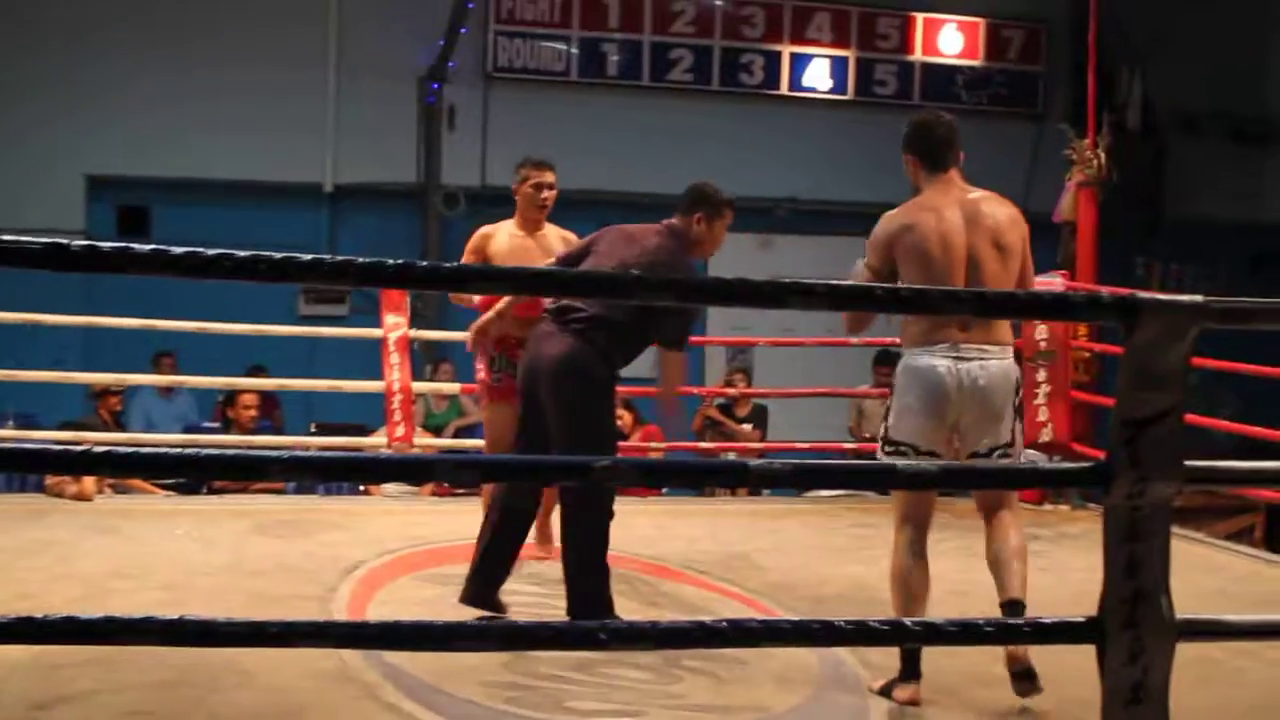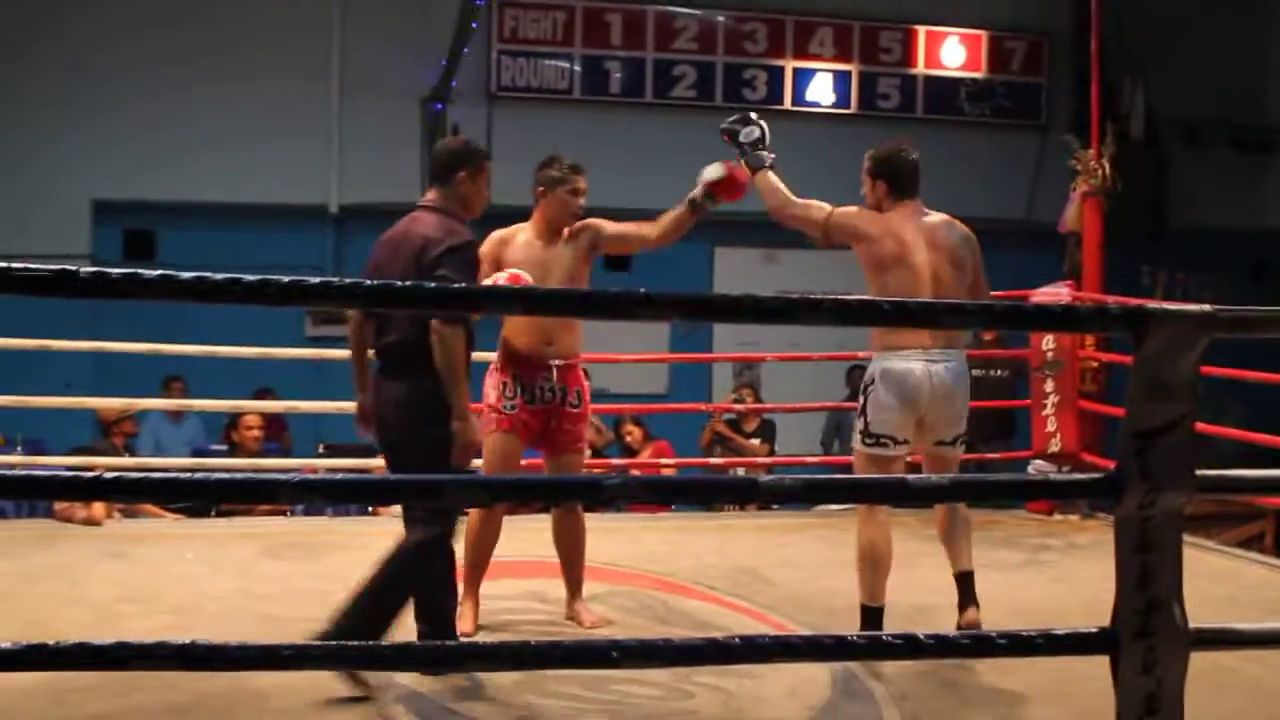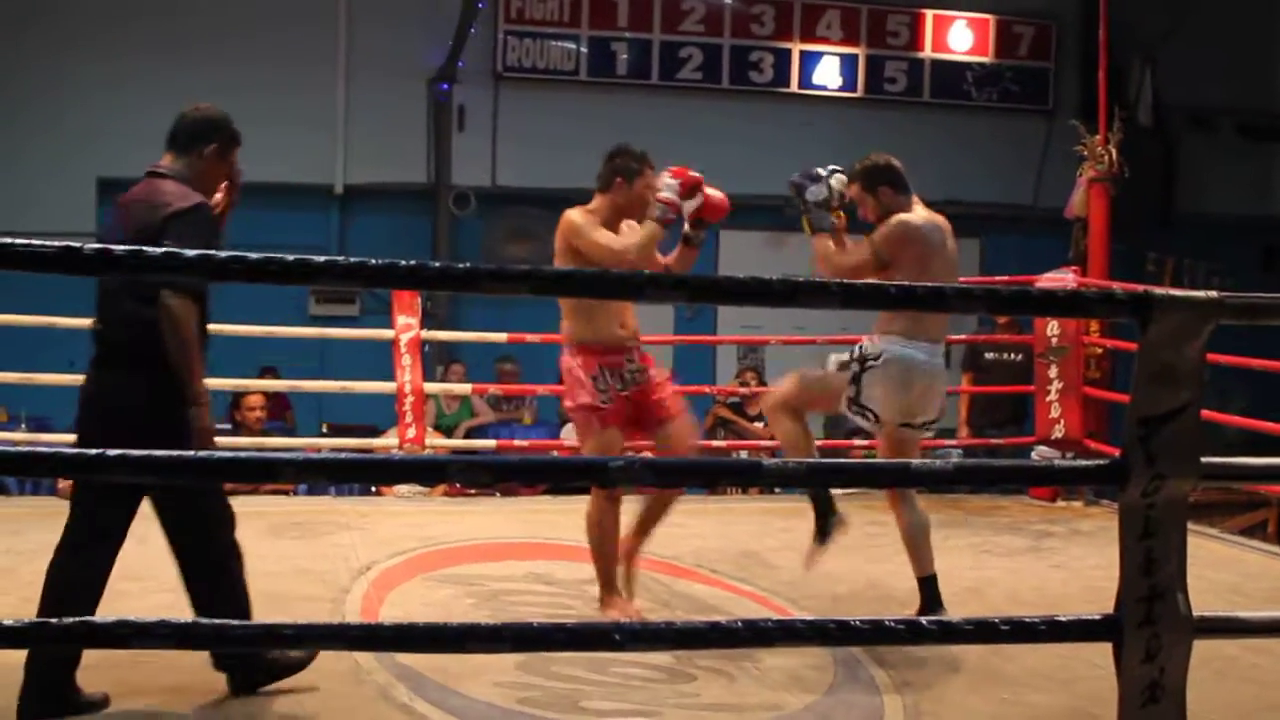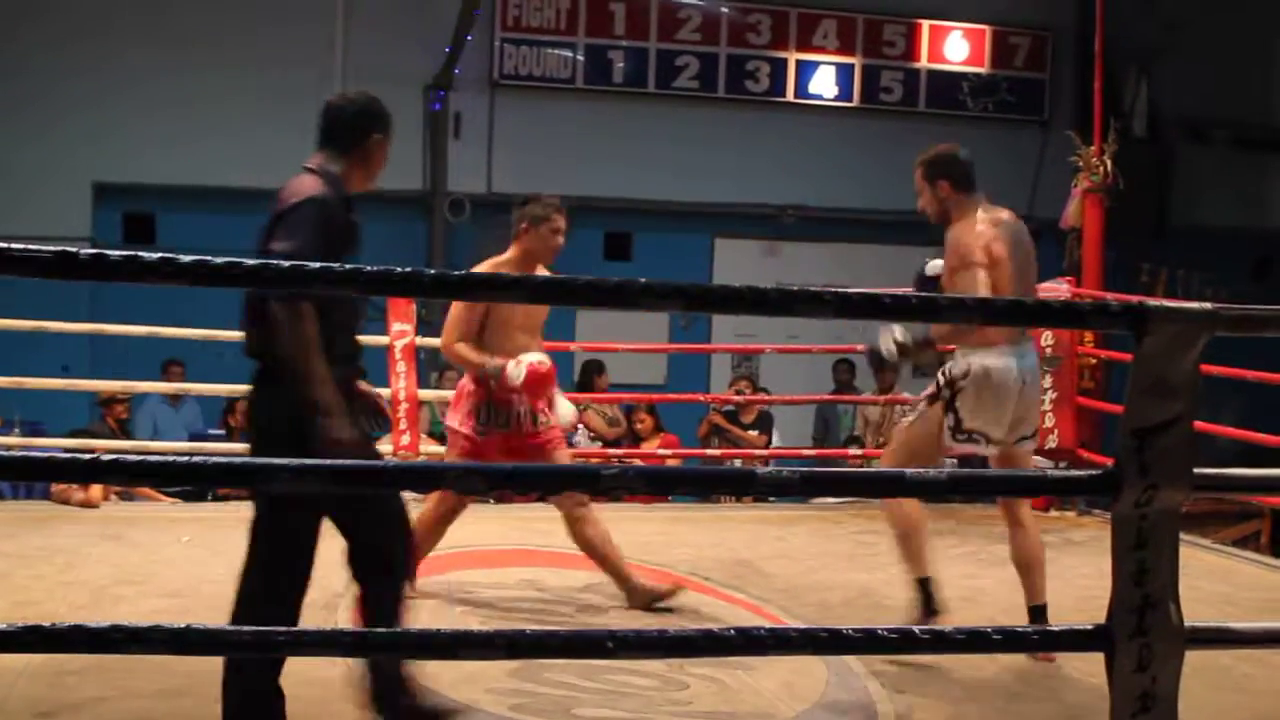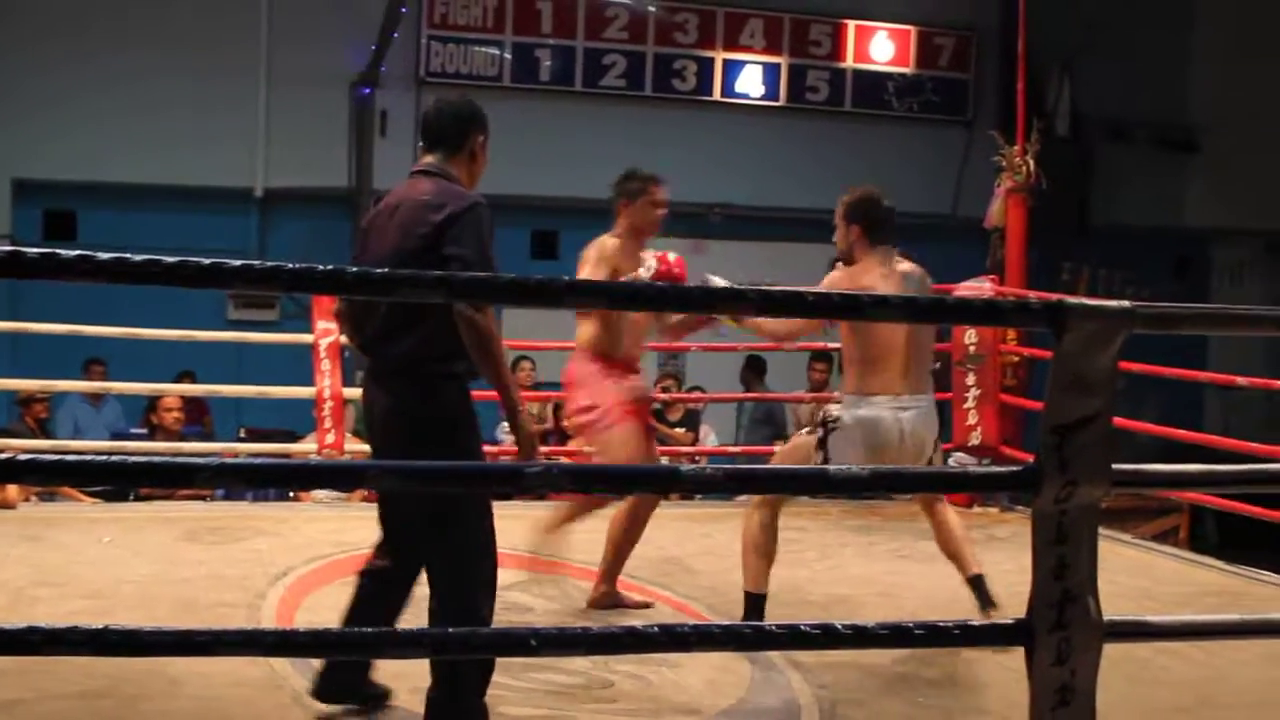
dt=1s
person 1, frame 1
left shoulder: (617, 235)
right shoulder: (678, 271)
right elbow: (670, 358)
left wrist: (493, 317)
right wrist: (672, 418)
left hip: (545, 347)
right hip: (581, 367)
left knee: (524, 475)
right knee: (589, 491)
left ankle: (482, 585)
right ankle: (589, 611)
person 1, frame 2
left shoulder: (392, 238)
right shoulder: (454, 239)
left elbow: (358, 322)
right elbow: (445, 330)
left wrist: (365, 392)
right wrist: (462, 414)
left hip: (390, 389)
right hip: (424, 396)
left knee: (430, 518)
right knee: (431, 527)
left ankle: (438, 642)
right ankle: (346, 636)
person 1, frame 3
left shoulder: (132, 202)
right shoulder: (186, 207)
right elbow: (176, 303)
left wrist: (220, 213)
right wrist: (197, 401)
left hip: (107, 386)
right hip: (152, 393)
left knee: (91, 533)
right knee: (204, 529)
right ankle: (245, 660)
person 1, frame 4
left shoulder: (318, 201)
right shoulder: (315, 202)
right elbow: (290, 306)
left wrist: (350, 388)
right wrist: (329, 409)
left hip: (312, 408)
right hip: (299, 412)
left knee: (385, 547)
right knee: (280, 569)
person 1, frame 5
left shoulder: (383, 210)
right shoulder: (463, 208)
left elbow: (349, 312)
right elbow: (472, 312)
right wrist: (515, 407)
left hip: (382, 396)
right hip: (433, 401)
left knee: (402, 541)
right knee: (464, 565)
person 2, frame 1
left shoulder: (899, 223)
right shoulder: (1009, 215)
left elbow: (855, 318)
right elbow: (1023, 300)
left wrist: (876, 282)
left hip: (927, 369)
right hip: (995, 369)
left knee: (912, 523)
right knee: (1000, 512)
left ankle: (910, 671)
right ankle: (1015, 627)
person 2, frame 2
left shoulder: (869, 227)
right shoulder: (961, 235)
left elbow: (786, 206)
right elbow: (981, 305)
left wrist: (755, 158)
left hip: (894, 373)
right hip: (950, 371)
left knee: (874, 504)
left ankle: (871, 629)
right ankle: (968, 600)
person 2, frame 3
left shoulder: (907, 228)
right shoulder: (932, 225)
left elbow: (835, 270)
right elbow: (863, 261)
left wrist: (817, 217)
right wrist: (835, 208)
left hip: (893, 360)
right hip: (930, 368)
left knee: (778, 401)
right knee: (898, 487)
left ankle: (824, 511)
right ankle: (932, 603)
person 2, frame 4
left shoulder: (964, 234)
right shoulder: (1011, 224)
left wrist: (916, 342)
left hip: (981, 371)
right hip: (1023, 367)
right knee: (1016, 505)
left ankle: (928, 608)
right ankle: (1039, 629)
person 2, frame 5
left shoulder: (848, 280)
right shoulder: (918, 278)
left elbow: (781, 330)
left hip: (863, 418)
right hip: (918, 416)
left knee: (765, 498)
right knee: (936, 503)
left ankle: (751, 618)
right ankle: (987, 604)
person 3, frame 1
left shoulder: (569, 242)
right shoulder: (489, 237)
right elbow: (457, 290)
right wrist: (479, 299)
right hip: (502, 351)
right knee: (500, 450)
left ankle: (543, 521)
person 3, frame 2
left shoulder: (590, 235)
right shoulder: (501, 243)
left elbow: (653, 233)
left wrist: (699, 198)
right wrist: (490, 292)
left hip: (566, 378)
right hip: (513, 374)
left knee: (568, 496)
left ankle: (575, 598)
right ankle: (469, 599)
person 3, frame 3
left shoulder: (628, 229)
right shoulder: (577, 222)
left elbow: (671, 272)
right elbow: (631, 261)
left wrist: (689, 230)
right wrist: (663, 215)
left hip: (634, 359)
right hip: (592, 366)
left knee: (683, 457)
right knee: (610, 484)
left ankle: (631, 548)
right ankle: (609, 592)
person 3, frame 4
left shoulder: (545, 280)
right shoulder: (485, 278)
right elbow: (451, 344)
left wrist: (552, 395)
right wrist: (500, 370)
left hip: (527, 404)
right hip: (480, 402)
left knee: (573, 494)
right knee: (450, 498)
left ankle: (632, 586)
person 3, frame 5
left shoulder: (651, 256)
right shoulder: (608, 248)
left elbow: (666, 326)
right elbow: (584, 303)
left wrist: (703, 310)
right wrist: (640, 282)
left hip: (624, 376)
right hip: (595, 372)
left knee: (649, 487)
right knee: (622, 465)
left ankle: (605, 586)
right ankle: (550, 526)
